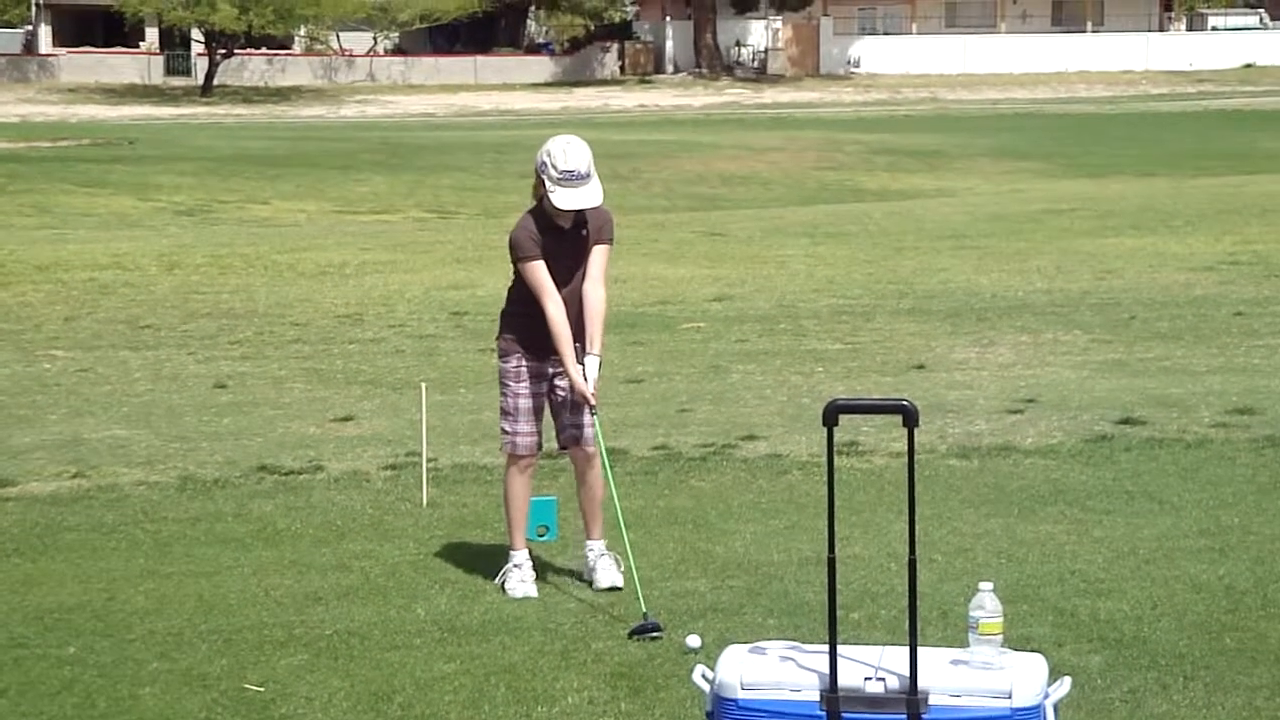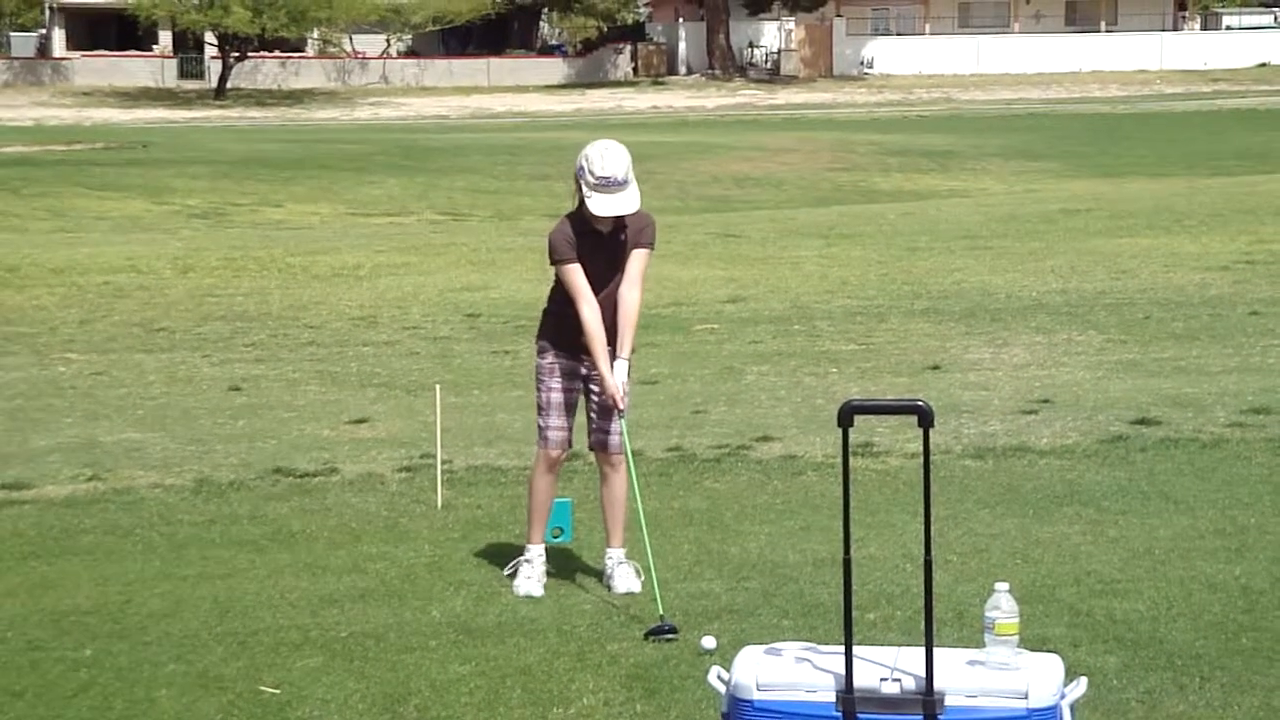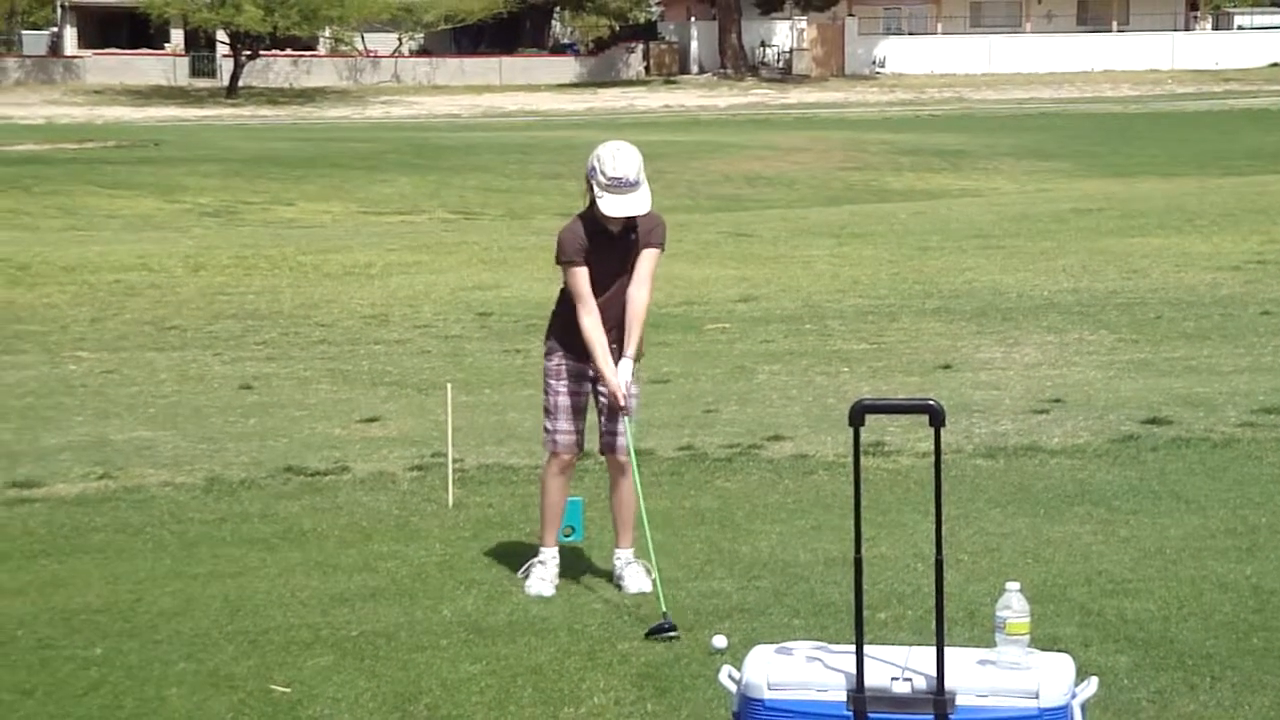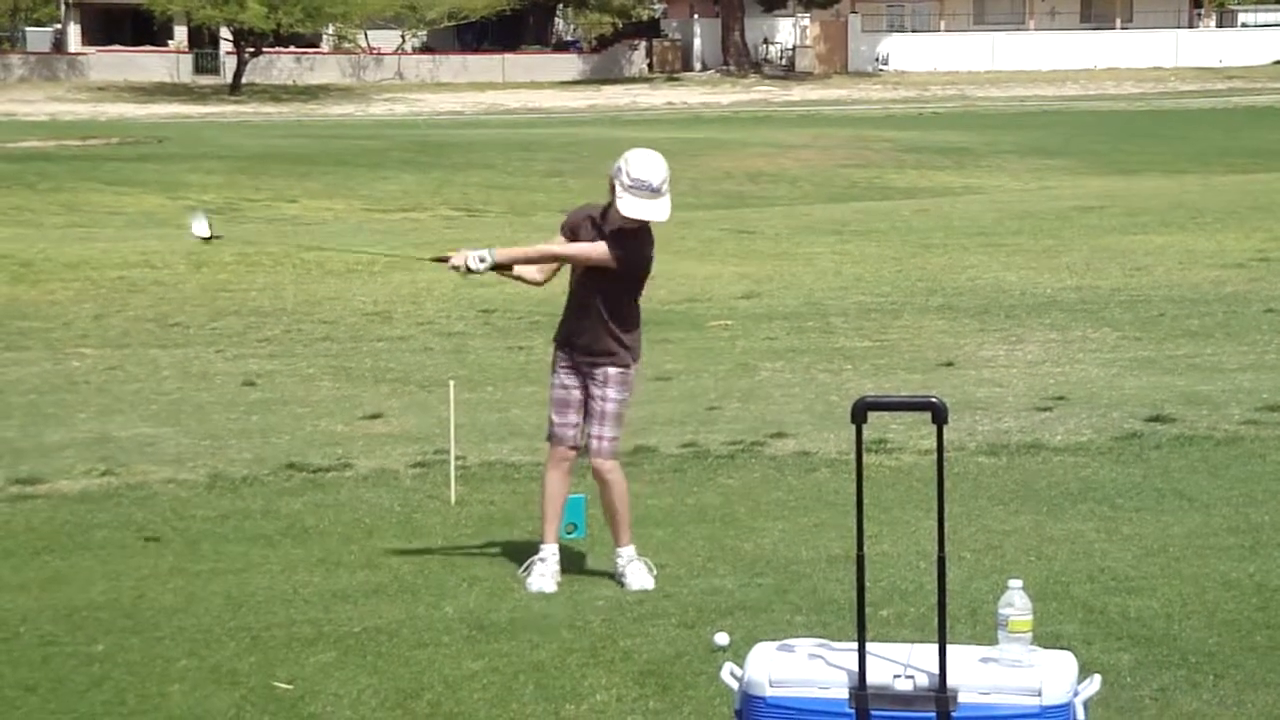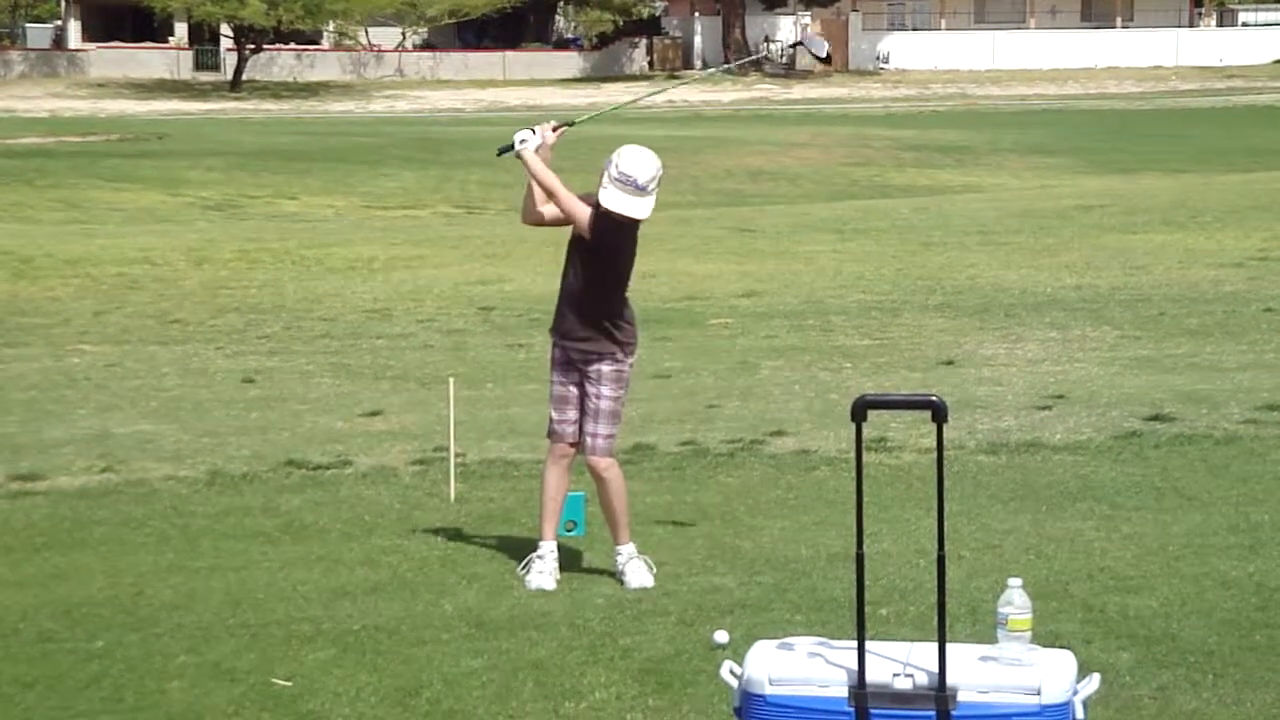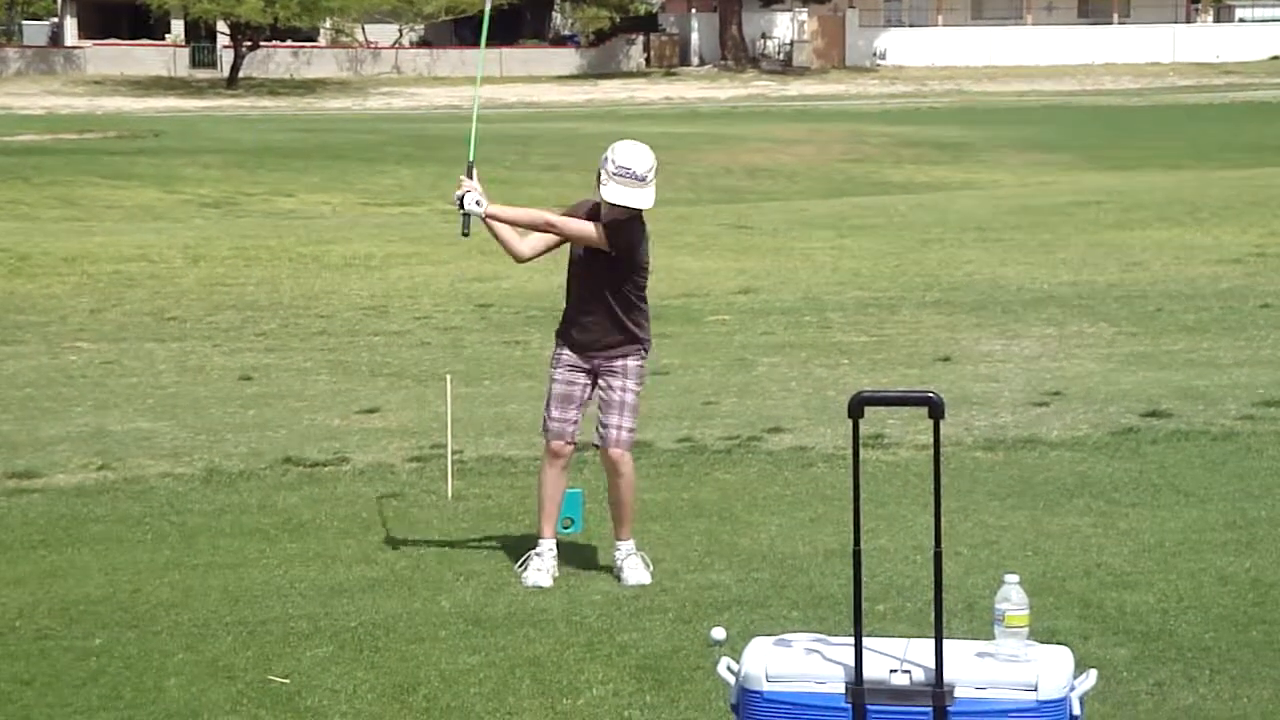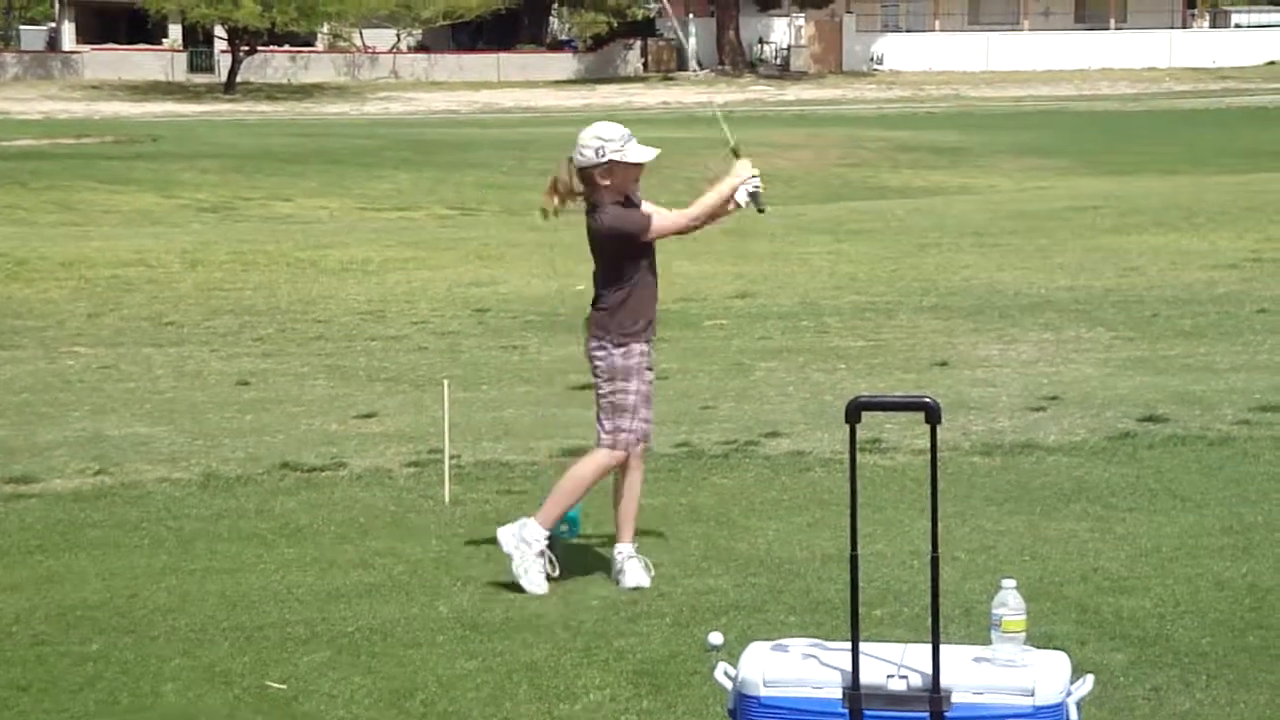
dt=0.4s
person 1, frame 1
left shoulder: (599, 221)
right shoulder: (525, 233)
left elbow: (593, 288)
right elbow: (551, 303)
left wrist: (592, 359)
right wrist: (571, 371)
left hip: (573, 350)
right hip: (524, 350)
left knee: (585, 450)
right knee: (522, 455)
left ankle: (596, 549)
right ankle: (519, 560)
person 1, frame 2
left shoulder: (641, 226)
right shoulder: (564, 235)
left elbow: (629, 293)
right elbow: (586, 305)
left wrist: (621, 362)
right wrist: (604, 374)
left hip: (611, 352)
right hip: (561, 350)
left knee: (612, 455)
right knee: (552, 451)
left ankle: (616, 556)
right ankle: (534, 553)
person 1, frame 3
left shoulder: (651, 227)
right shoulder: (573, 236)
left elbow: (638, 293)
right elbow: (587, 310)
left wrist: (627, 362)
right wrist: (606, 373)
left hip: (619, 355)
right hip: (569, 352)
left knee: (620, 457)
right knee: (561, 455)
left ankle: (625, 558)
right ankle: (547, 557)
person 1, frame 4
left shoulder: (637, 246)
right shoulder: (582, 218)
left elbow: (556, 254)
right elbow: (541, 273)
left wrist: (491, 255)
right wrist: (492, 262)
left hip: (613, 359)
right hip: (570, 352)
left knee: (603, 460)
right knee: (561, 451)
left ankle: (626, 554)
right ankle: (547, 554)
person 1, frame 5
left shoulder: (616, 229)
right shoulder: (595, 206)
left elbow: (555, 191)
right elbow: (534, 214)
left wrist: (529, 154)
right wrist: (541, 152)
left hip: (607, 353)
right hip: (568, 344)
left knee: (599, 457)
right knee: (561, 446)
left ankle: (626, 552)
right ankle: (546, 551)
person 1, frame 6
left shoulder: (629, 231)
right shoulder: (584, 213)
left elbow: (551, 222)
right elbow: (523, 249)
left wrist: (486, 206)
right wrist: (484, 211)
left hip: (623, 354)
right hip: (574, 348)
left knee: (616, 453)
right knee: (558, 447)
left ankle: (625, 549)
right ankle: (545, 549)
person 1, frame 7
left shoulder: (627, 203)
right shoulder: (612, 222)
left elbow: (680, 218)
right elbow: (688, 219)
left wrist: (731, 198)
right wrist: (732, 180)
left hip: (633, 341)
right hip: (616, 344)
left knee: (635, 448)
right knee: (615, 449)
left ankle: (623, 550)
right ankle: (531, 532)
